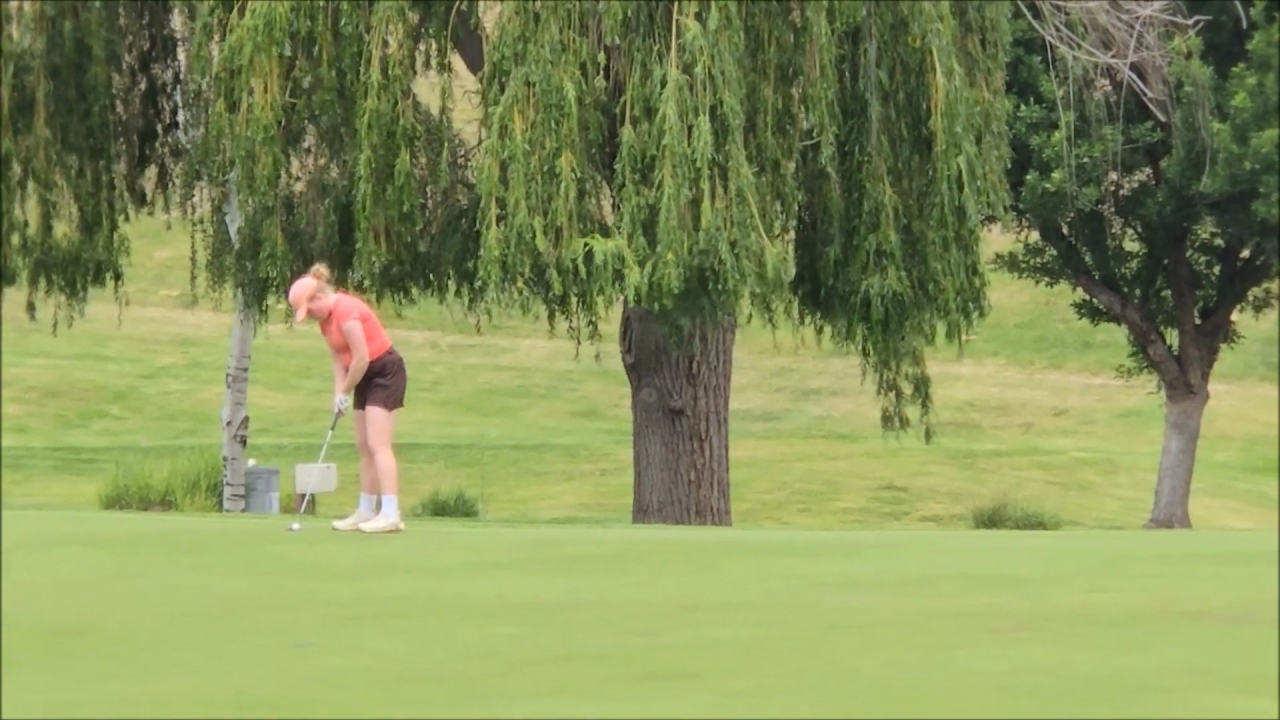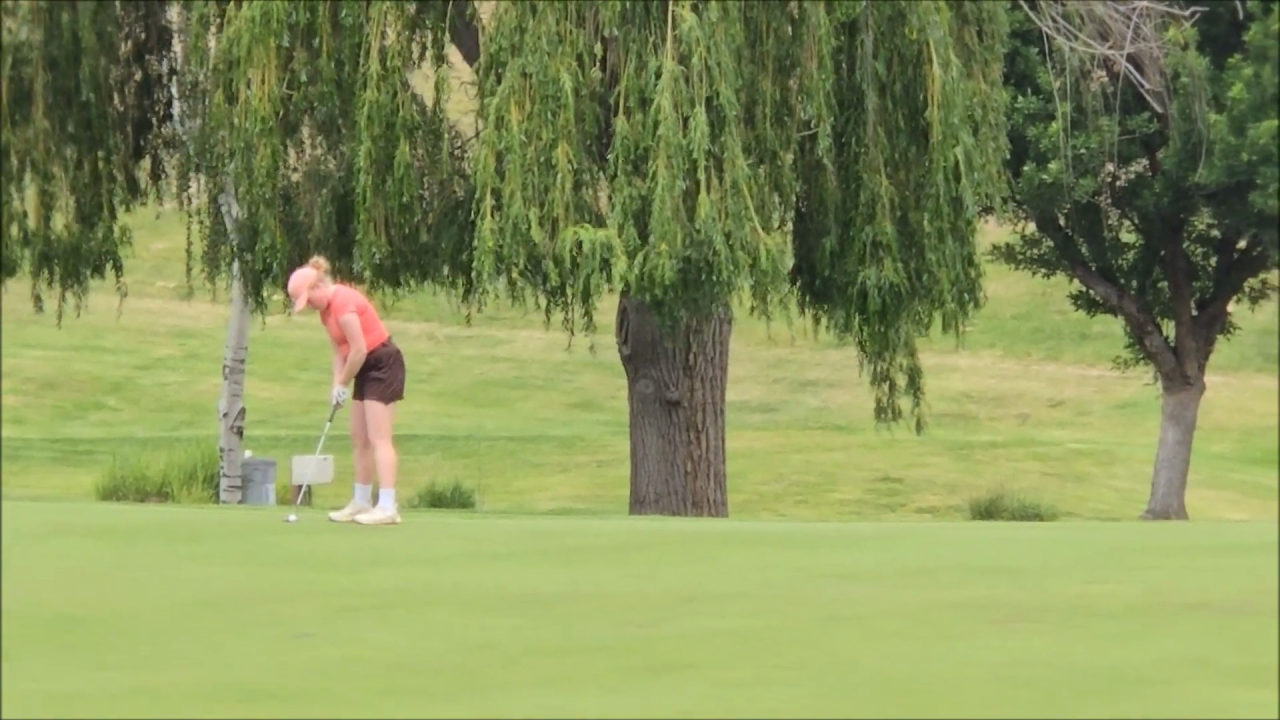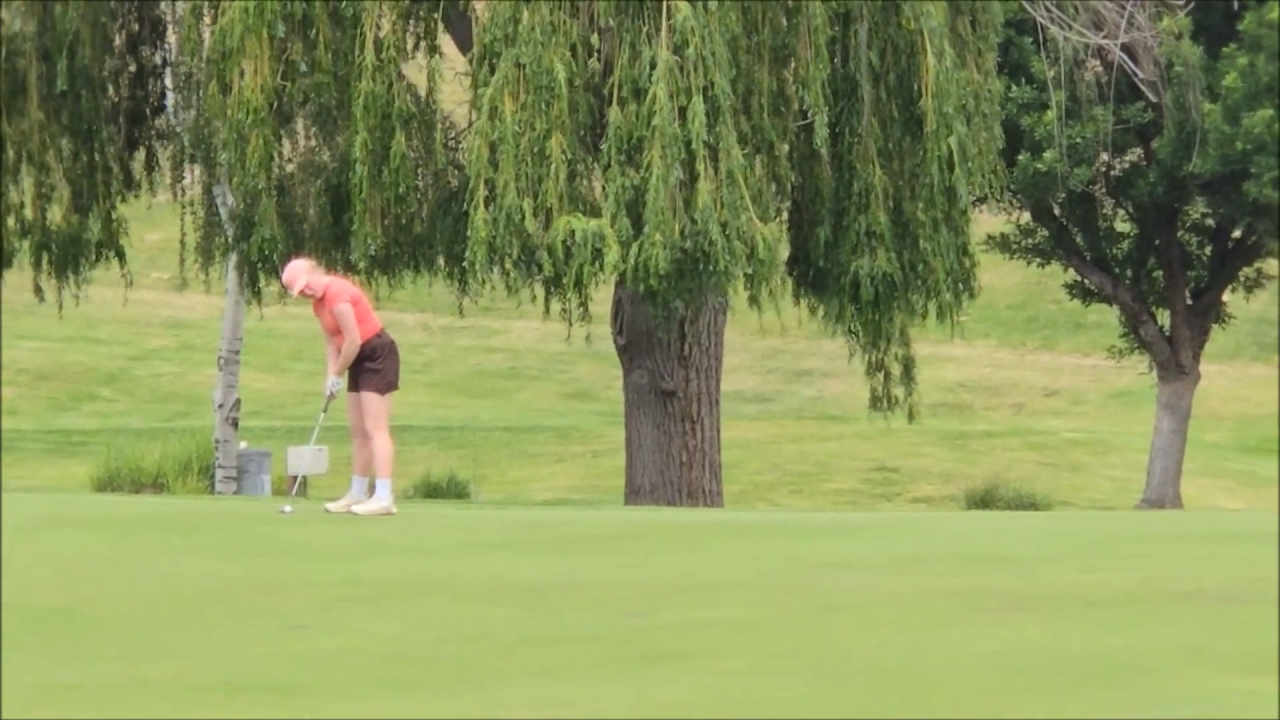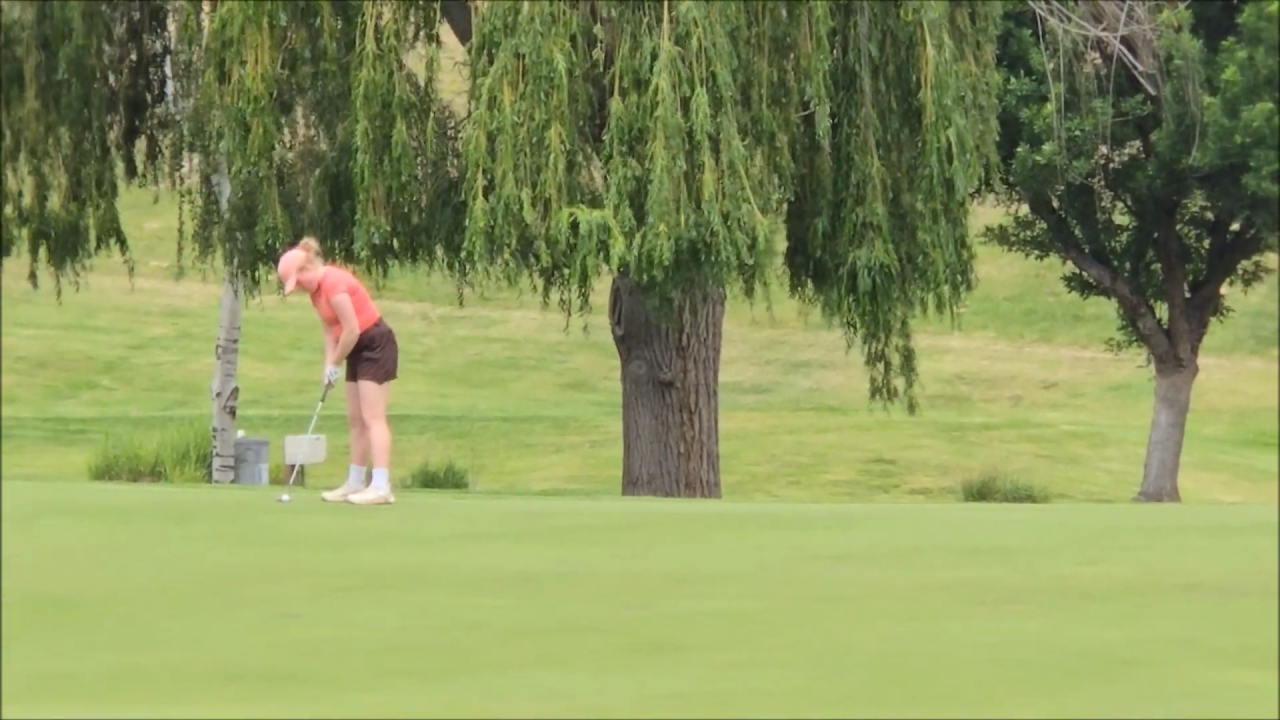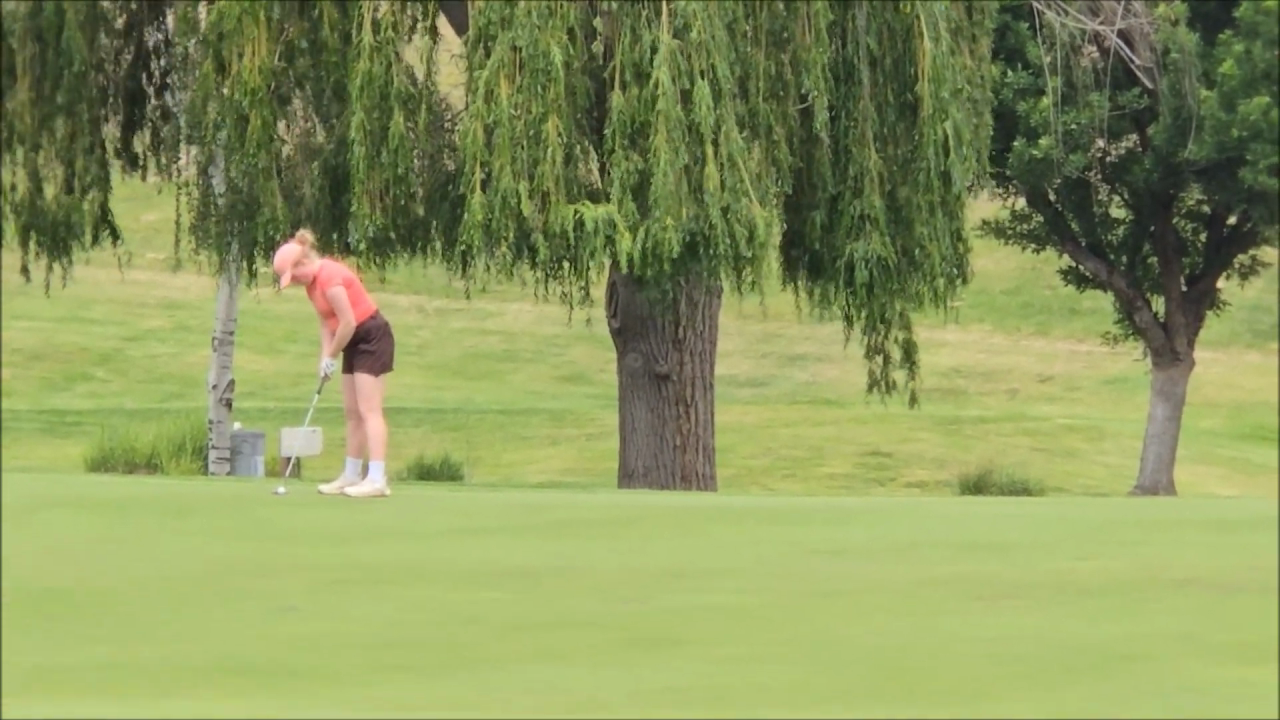
dt=0.4s
person 1, frame 1
left shoulder: (345, 310)
right shoulder: (326, 319)
left elbow: (361, 357)
right elbow: (339, 359)
left wrist: (345, 392)
right wrist: (339, 394)
left hip: (385, 373)
right hip: (366, 378)
left knee: (378, 444)
right knee: (364, 448)
left ankle: (391, 514)
right ankle: (366, 511)
person 1, frame 2
left shoulder: (343, 302)
right shoulder: (326, 310)
left elbow: (359, 350)
right elbow: (339, 350)
left wrist: (342, 383)
right wrist: (337, 385)
left hip: (383, 365)
right hip: (367, 370)
left knee: (379, 439)
right knee: (360, 438)
left ankle: (387, 507)
right ankle: (361, 502)
person 1, frame 3
left shoulder: (337, 292)
right shoulder: (319, 302)
left elbow: (353, 340)
right elbow: (332, 341)
left wrist: (337, 374)
right wrist: (331, 375)
left hip: (377, 356)
right hip: (360, 361)
left knee: (375, 429)
right knee: (358, 430)
left ankle: (384, 497)
right ankle: (358, 493)
person 1, frame 4
left shoulder: (333, 283)
right shoulder: (317, 290)
left elbow: (352, 330)
right elbow: (330, 330)
left wrist: (335, 363)
right wrist: (329, 365)
left hip: (376, 346)
right hip: (358, 350)
left knee: (372, 418)
right knee: (356, 420)
left ankle: (381, 487)
right ankle: (355, 483)
person 1, frame 5
left shoulder: (328, 276)
right shoulder: (313, 282)
left elbow: (347, 322)
right elbow: (326, 322)
left wrist: (331, 356)
right wrist: (325, 358)
left hip: (372, 338)
right hip: (355, 343)
left knee: (368, 410)
right knee: (352, 412)
left ankle: (377, 479)
right ankle: (351, 475)
